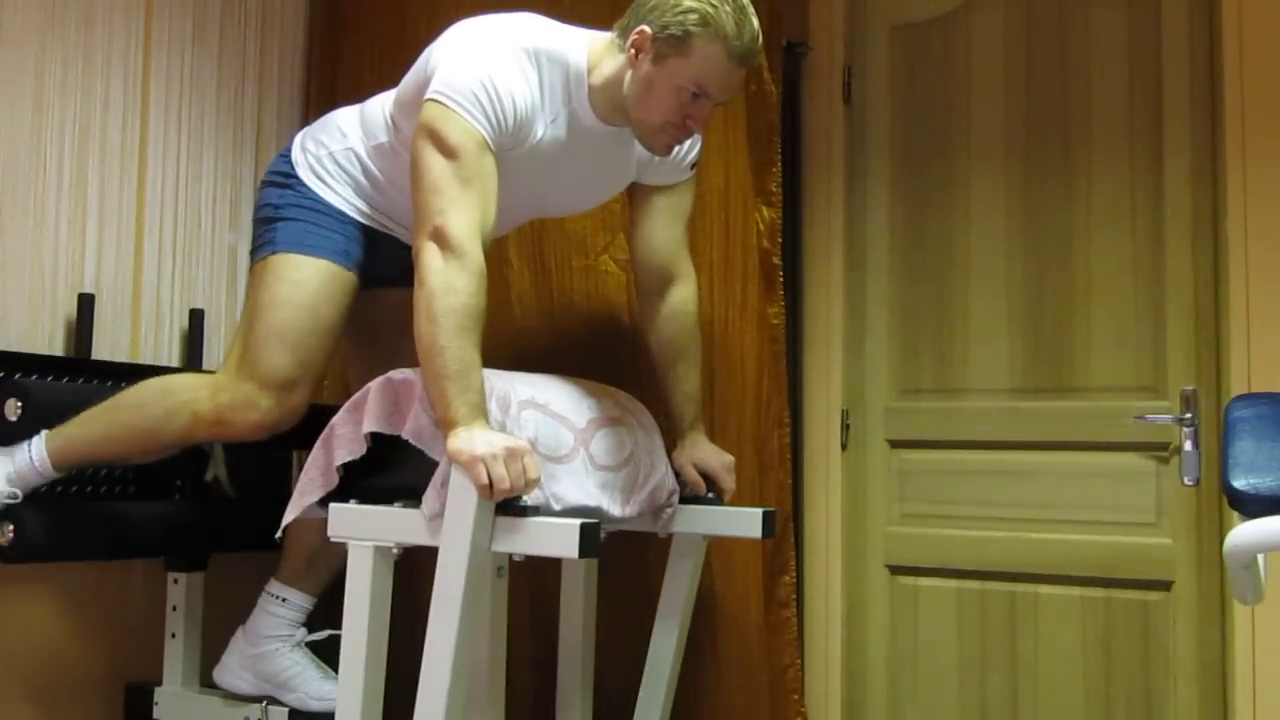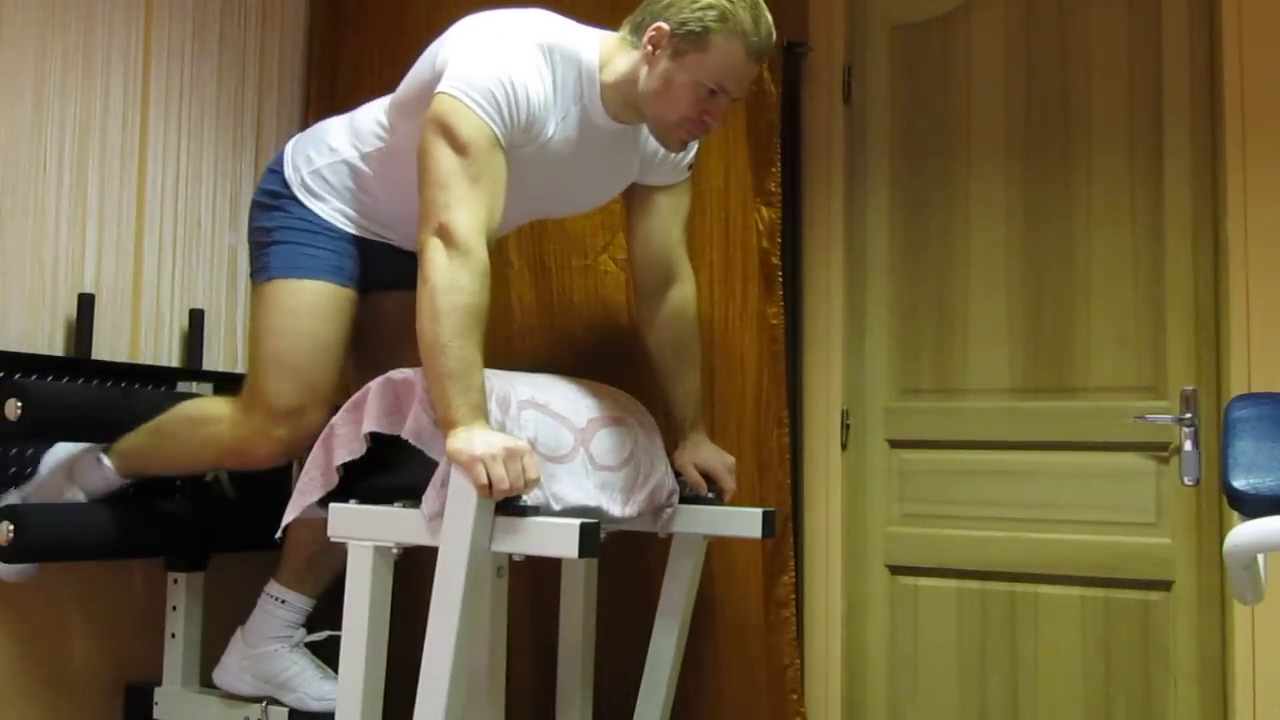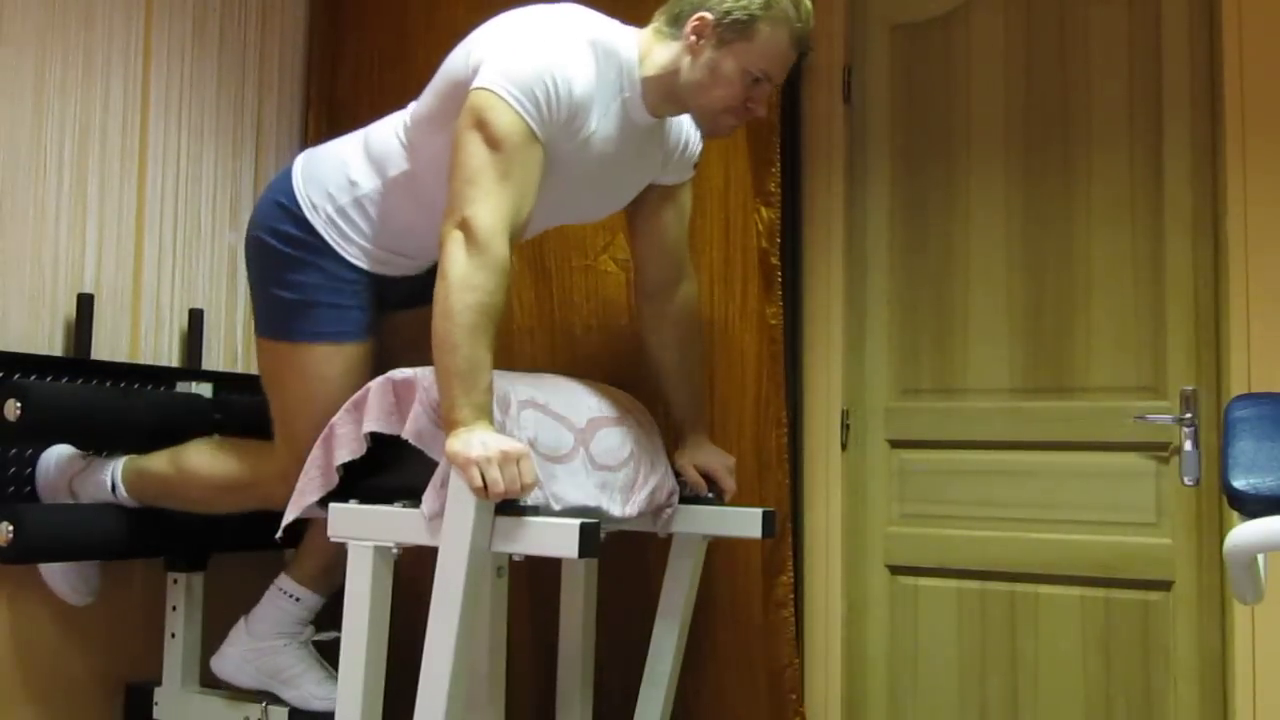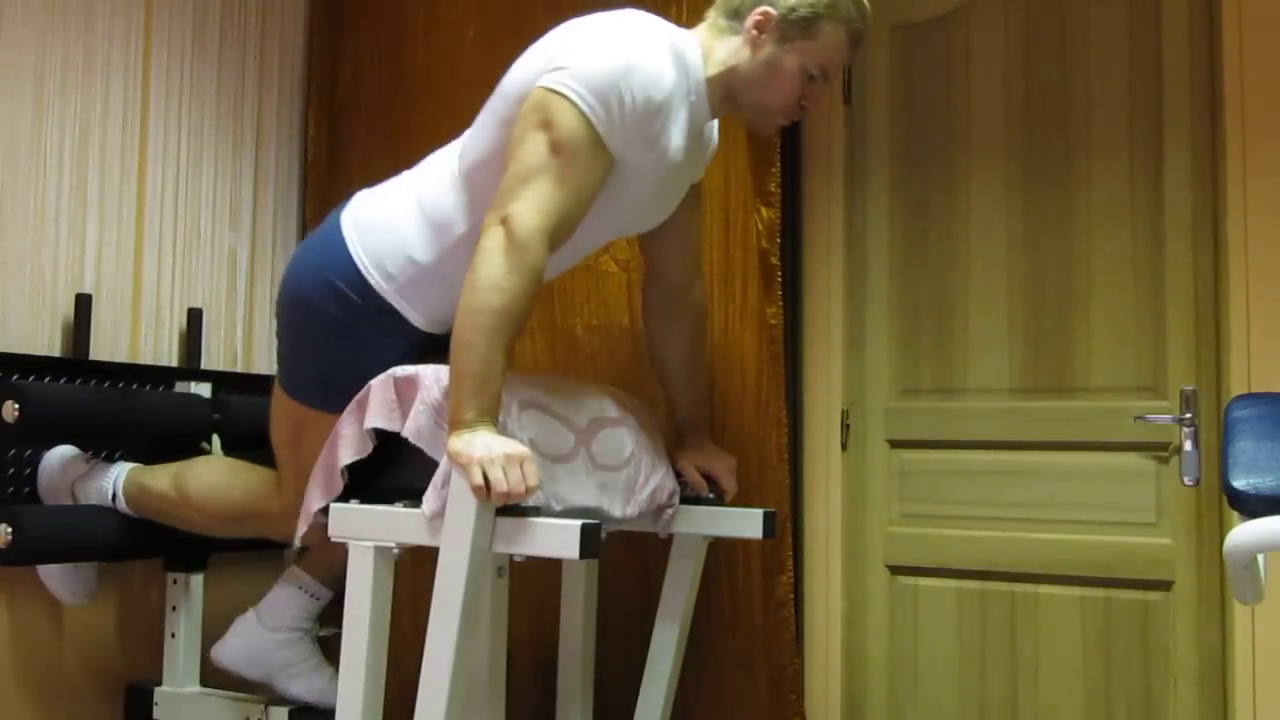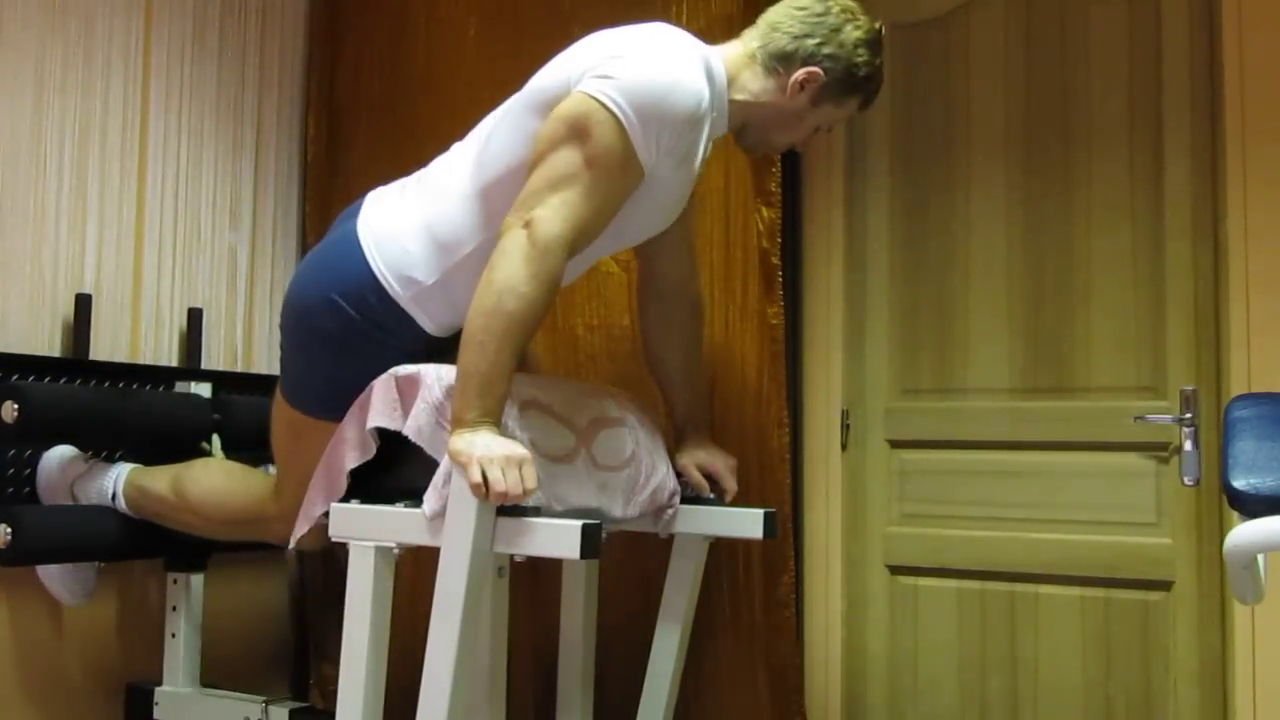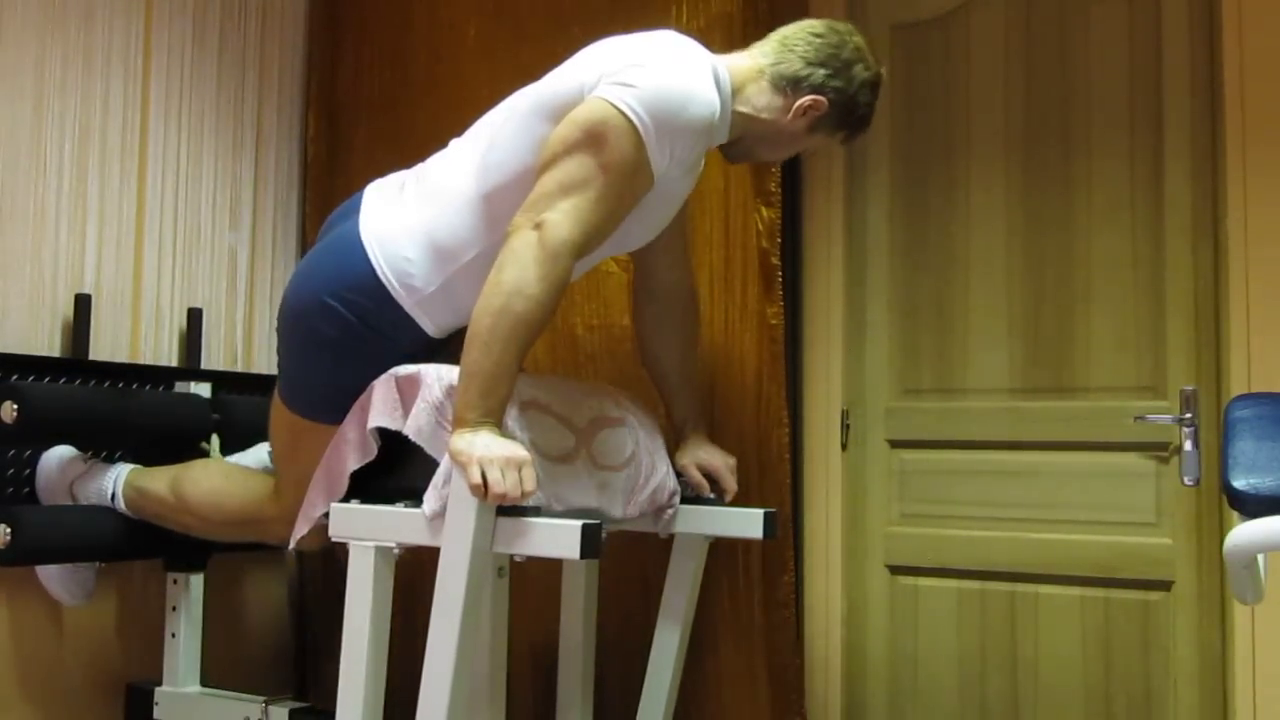
dt=0.4s
person 1, frame 1
left shoulder: (668, 140)
right shoulder: (495, 66)
left elbow: (668, 285)
right elbow: (450, 246)
left wrist: (690, 431)
right wrist: (466, 424)
left hip: (413, 236)
right hip: (331, 188)
right knee: (257, 399)
left ankle: (266, 642)
person 1, frame 2
left shoulder: (662, 140)
left elbow: (666, 285)
right elbow: (455, 243)
left wrist: (690, 433)
right wrist: (464, 424)
left hip: (405, 243)
right hip: (323, 202)
right knee: (282, 426)
left ankle: (264, 644)
right ankle: (79, 473)
person 1, frame 3
left shoulder: (675, 136)
left elbow: (667, 288)
right elbow: (477, 237)
left wrist: (690, 434)
right wrist: (466, 424)
left hip: (409, 258)
right hip: (321, 229)
right knee: (305, 469)
left ankle: (268, 639)
right ankle: (88, 477)
person 1, frame 4
left shoulder: (696, 121)
left elbow: (676, 289)
right elbow: (516, 237)
left wrist: (693, 435)
right wrist: (471, 427)
left hip: (421, 300)
right hip: (362, 285)
right knee: (303, 504)
left ankle: (276, 632)
right ankle: (91, 482)
person 1, frame 5
left shoulder: (691, 111)
right shoulder: (660, 83)
left elbow: (669, 287)
right elbow: (535, 239)
left wrist: (693, 431)
right wrist: (473, 427)
left hip: (404, 273)
right hip: (368, 293)
right knee: (300, 511)
left ankle: (295, 462)
right ankle: (89, 481)
person 1, frame 6
left shoulder: (683, 111)
right shoulder: (676, 93)
left elbow: (664, 285)
right elbow: (542, 242)
left wrist: (689, 431)
right wrist: (475, 427)
left hip: (392, 250)
right hip: (366, 291)
right knee: (300, 514)
left ankle: (284, 452)
right ankle: (94, 481)
